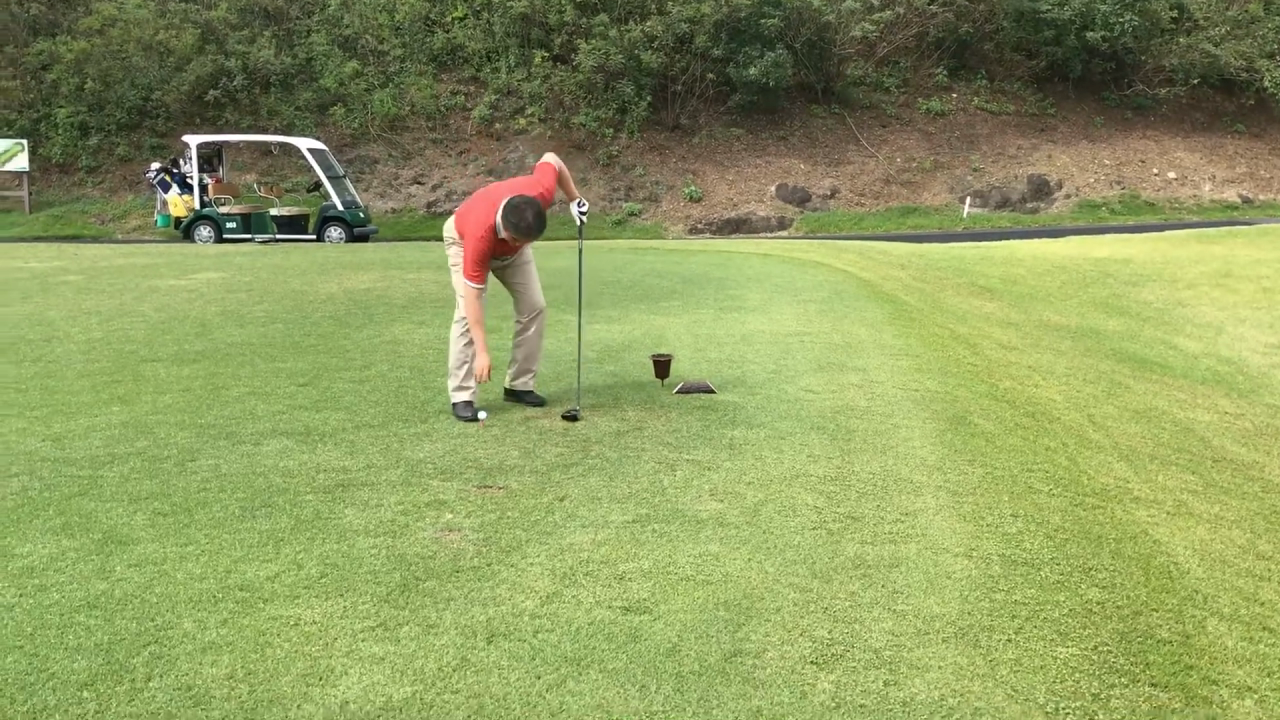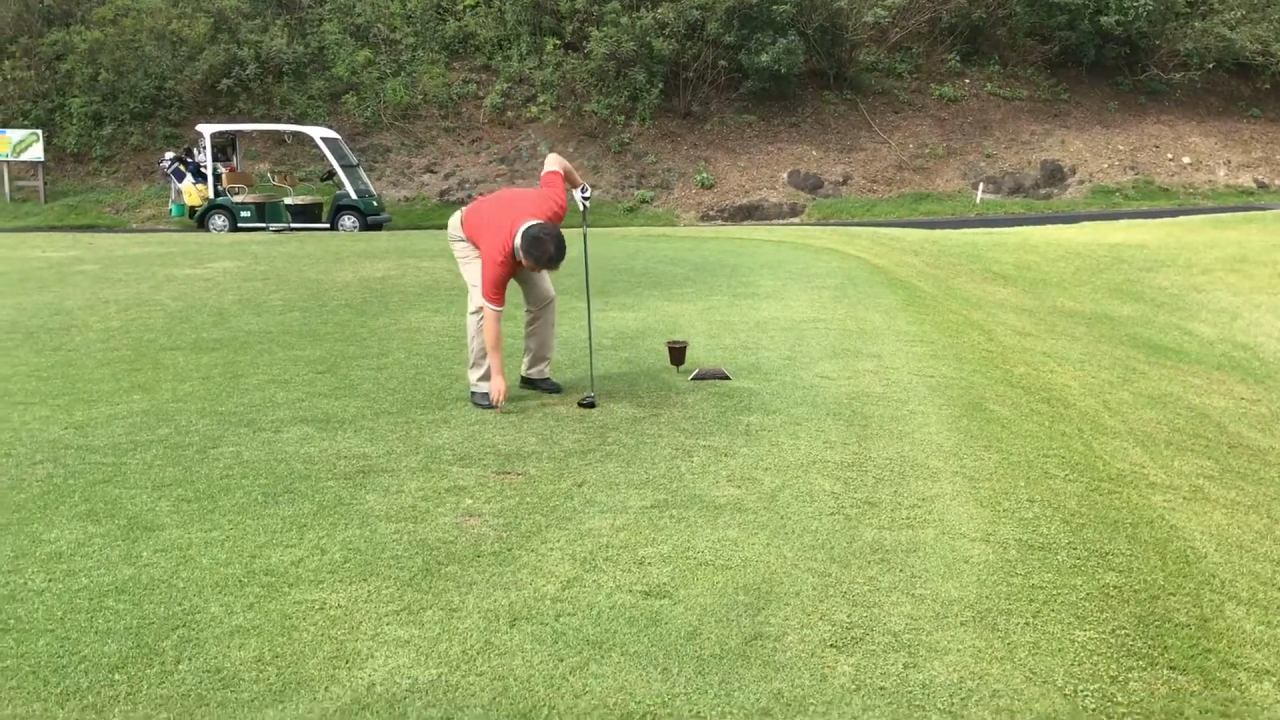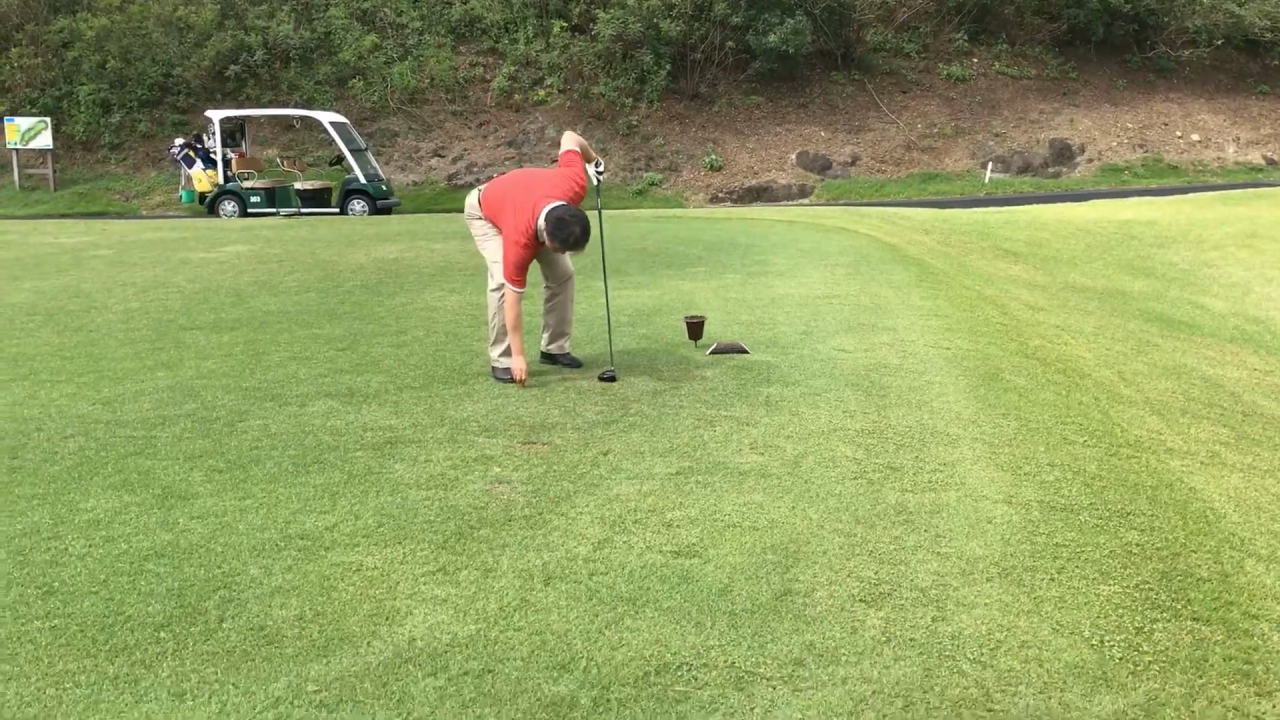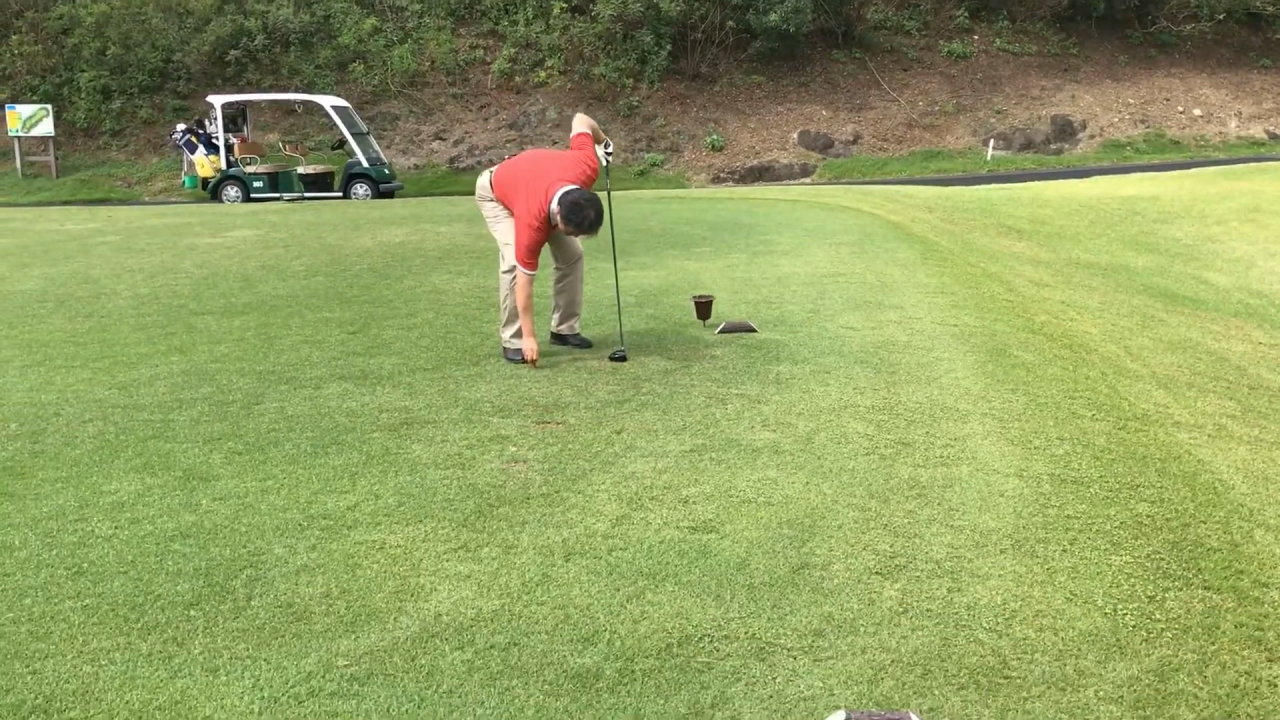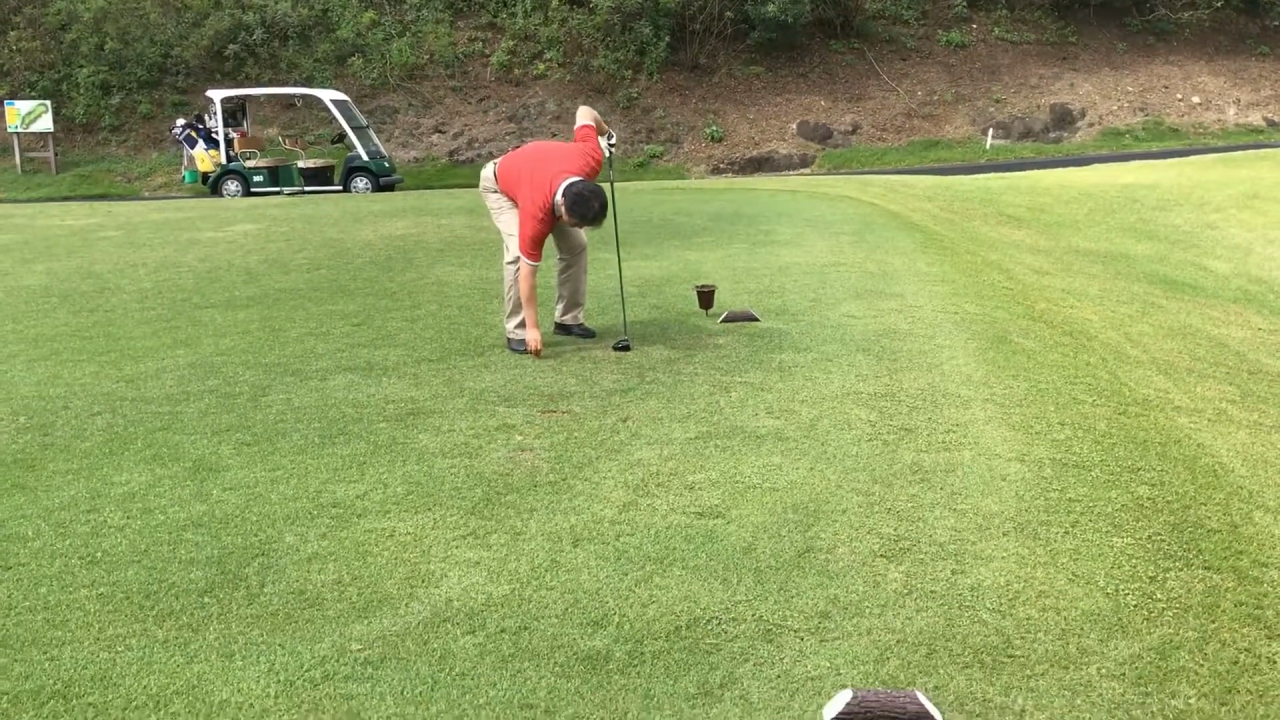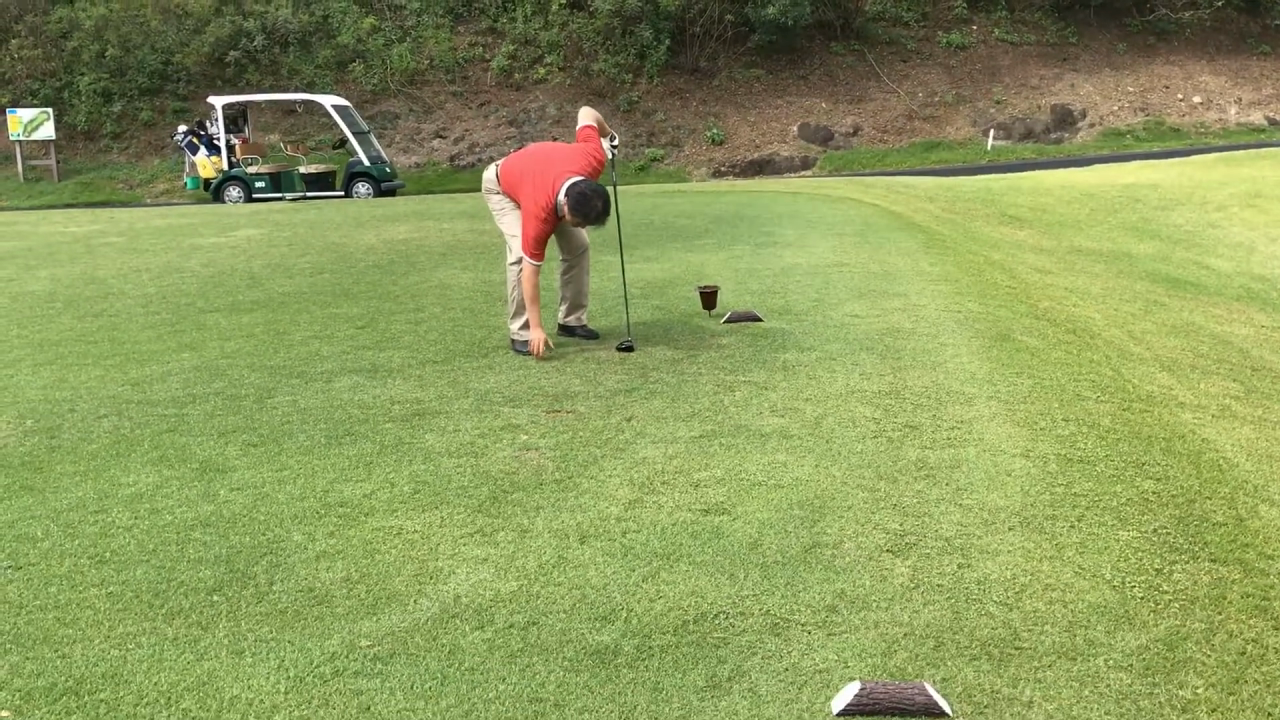
dt=0.3s
person 1, frame 1
left shoulder: (541, 193)
right shoulder: (480, 234)
left elbow: (551, 159)
right elbow: (473, 299)
left wrist: (574, 198)
right wrist: (482, 353)
left hip: (509, 243)
right hip: (463, 239)
left knee: (533, 306)
right knee: (466, 309)
left ankle: (520, 385)
right ankle: (462, 395)
person 1, frame 2
left shoulder: (555, 206)
right shoulder: (498, 257)
left elbow: (554, 160)
right elbow: (491, 318)
left wrist: (579, 185)
right wrist: (498, 376)
left hip: (513, 226)
right hip: (467, 234)
left knee: (544, 297)
right knee: (480, 303)
left ankle: (535, 373)
right ankle: (481, 384)
person 1, frame 3
left shoulder: (575, 186)
right shoulder: (521, 238)
left elbow: (570, 137)
right elbow: (513, 298)
left wrist: (594, 161)
right wrist: (518, 356)
left hip: (527, 200)
right hip: (485, 212)
left knee: (562, 274)
right knee: (502, 281)
left ankle: (555, 349)
right ankle: (502, 359)
person 1, frame 4
left shoulder: (588, 168)
right shoulder: (533, 221)
left elbow: (581, 120)
right elbow: (524, 280)
left wrist: (603, 141)
right wrist: (529, 337)
left hip: (538, 180)
right hip: (495, 193)
left knee: (572, 255)
right knee: (514, 262)
left ankle: (565, 329)
right ankle: (513, 340)
person 1, frame 5
left shoulder: (592, 160)
right shoulder: (538, 213)
left elbow: (584, 112)
right elbow: (528, 271)
left wrist: (606, 133)
right wrist: (533, 328)
left hip: (541, 173)
right hip: (500, 185)
left knee: (576, 245)
right knee: (518, 253)
left ankle: (569, 319)
right ankle: (517, 331)
person 1, frame 6
left shoulder: (594, 161)
right shoulder: (540, 212)
left elbow: (586, 113)
right elbow: (530, 270)
left wrist: (608, 135)
right wrist: (537, 327)
left hip: (544, 174)
right hip: (502, 187)
left knee: (578, 246)
right knee: (521, 254)
left ankle: (572, 320)
right ankle: (521, 332)
